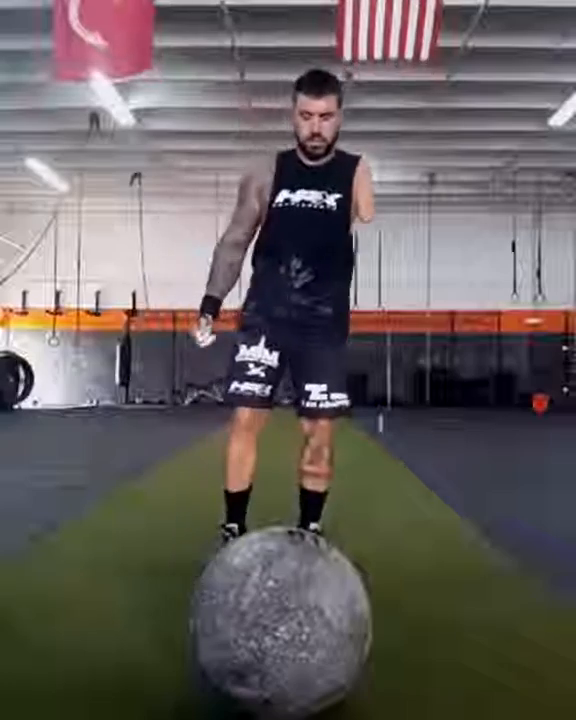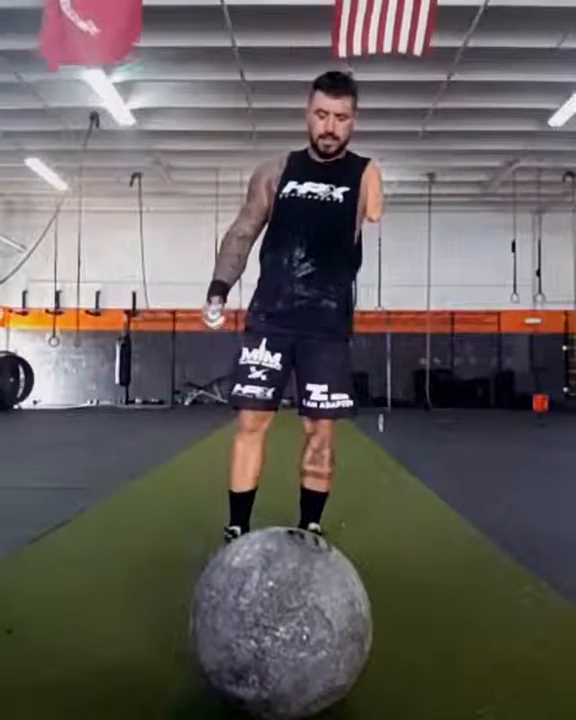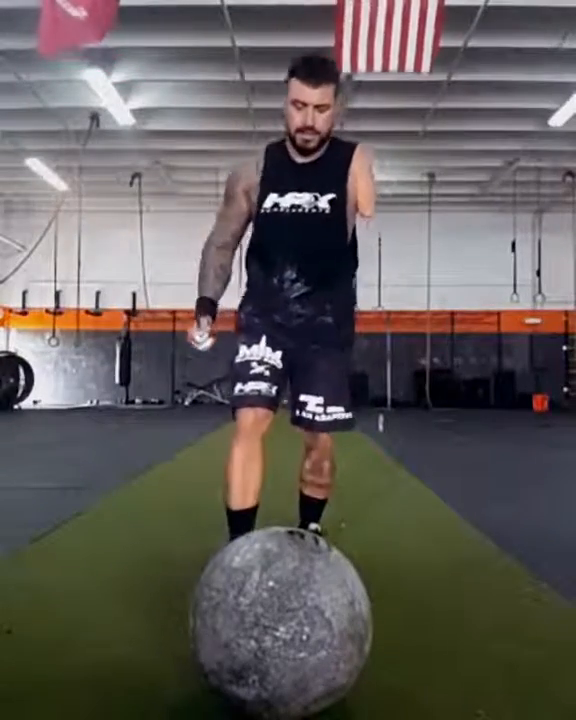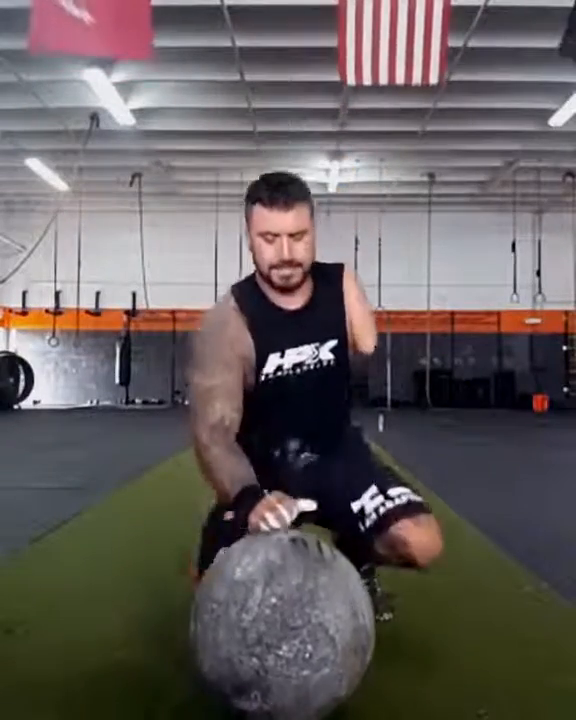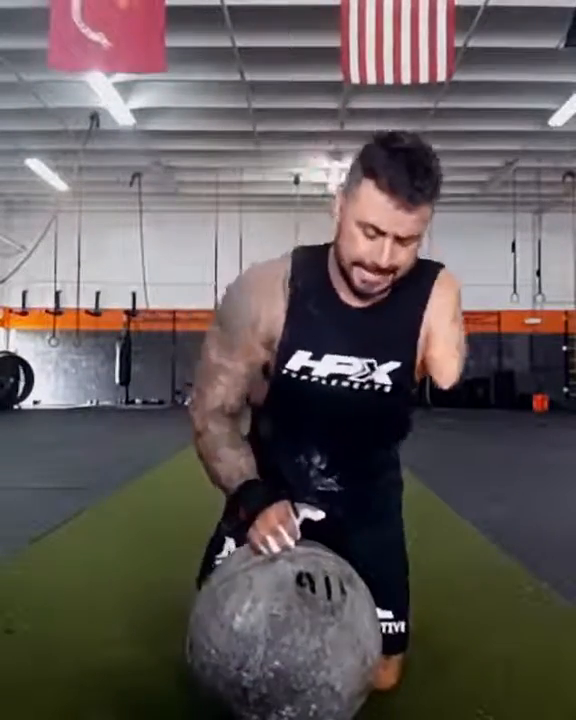
dt=1s
person 1, frame 1
left shoulder: (355, 172)
right shoulder: (266, 173)
right elbow: (235, 241)
right wrist: (210, 303)
left hip: (324, 324)
right hip: (265, 316)
left knee: (319, 429)
right knee: (245, 420)
left ankle: (309, 531)
right ankle: (233, 530)
person 1, frame 2
left shoulder: (365, 174)
right shoulder: (276, 171)
right elbow: (242, 233)
right wrist: (218, 289)
left hip: (328, 324)
right hip: (269, 316)
left knee: (320, 429)
right knee: (251, 420)
left ankle: (309, 532)
right ankle: (237, 532)
person 1, frame 3
left shoulder: (354, 162)
right shoulder: (254, 171)
right elbow: (222, 242)
right wrist: (206, 306)
left hip: (325, 325)
right hip: (263, 319)
left knee: (319, 441)
right knee: (249, 425)
left ankle: (308, 534)
person 1, frame 4
left shoulder: (342, 286)
right shoulder: (225, 324)
right elbow: (212, 433)
right wrist: (248, 499)
left hip: (336, 456)
right hip: (262, 465)
left knee: (422, 545)
left ankle: (354, 562)
person 1, frame 5
left shoulder: (437, 294)
right shoulder: (264, 292)
right elbow: (212, 413)
right wrist: (251, 499)
left hip: (366, 501)
right hip: (270, 493)
left knee: (378, 675)
